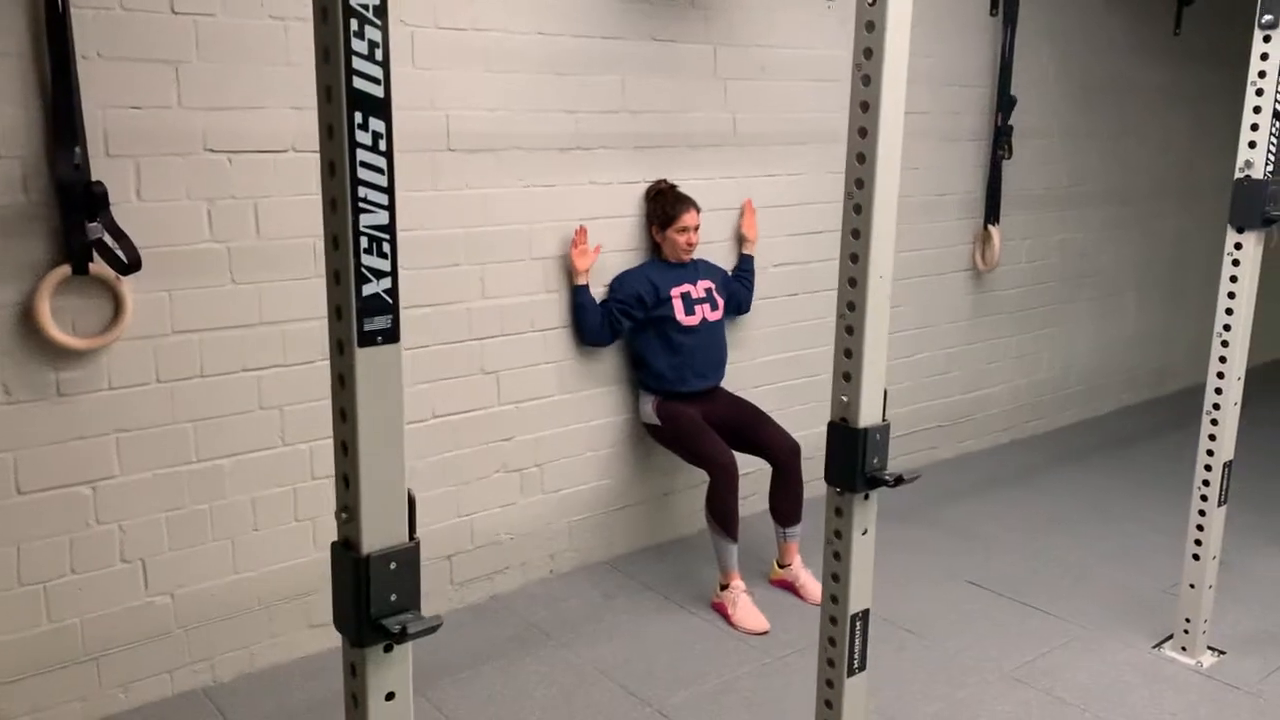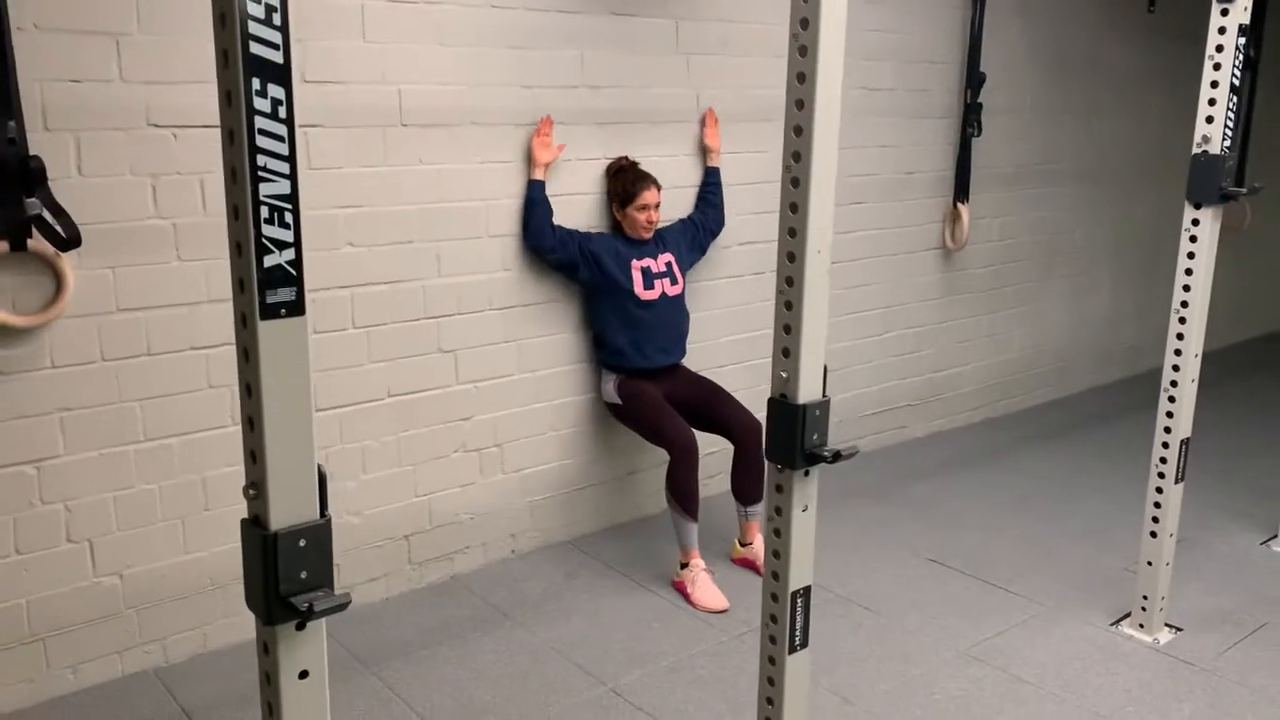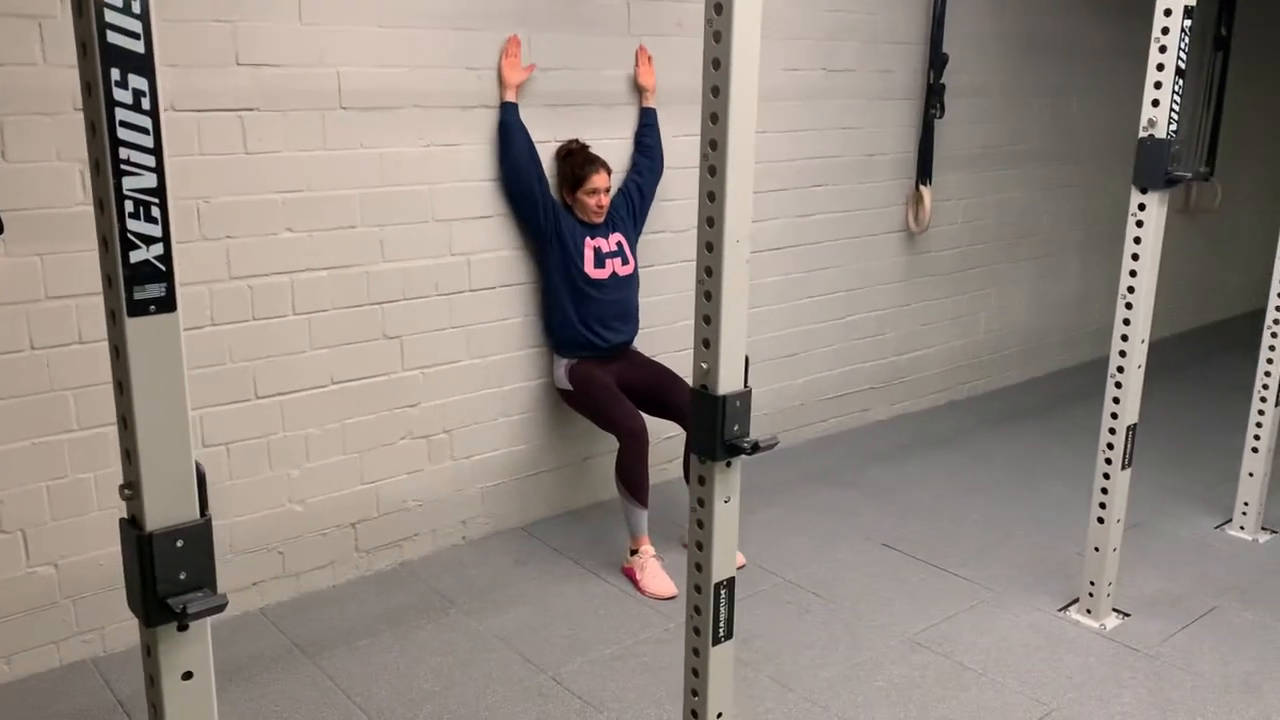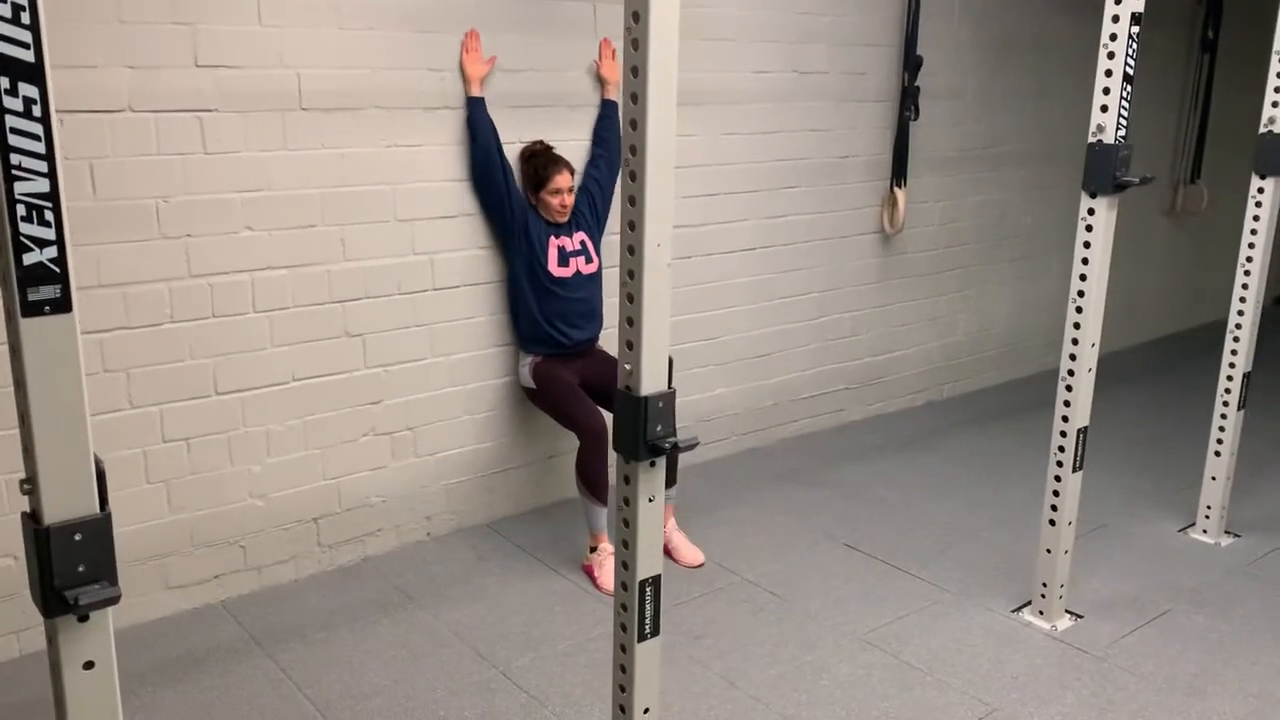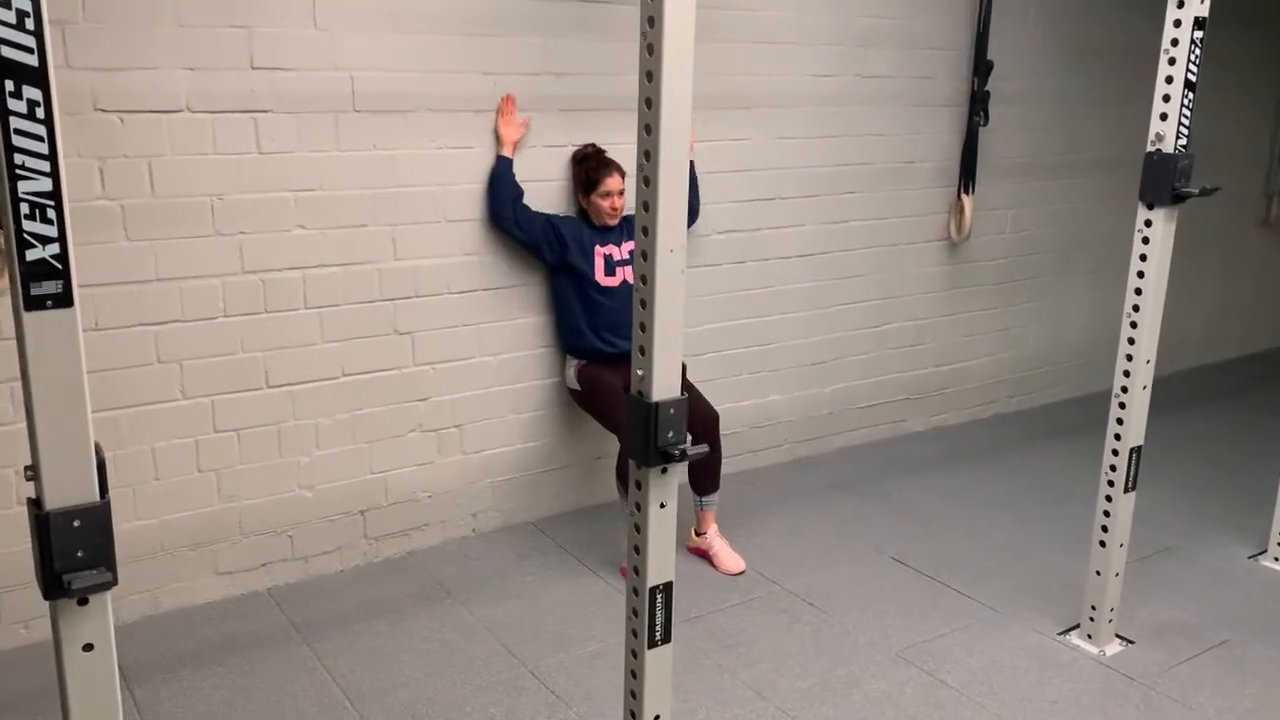
dt=1s
person 1, frame 1
left shoulder: (709, 272)
right shoulder: (640, 283)
left elbow: (740, 302)
right elbow: (597, 331)
left wrist: (747, 246)
right wrist: (580, 279)
left hip: (713, 396)
right hip: (666, 405)
left knee: (786, 450)
right knee: (722, 465)
left ankle: (788, 564)
right ankle: (730, 589)
person 1, frame 2
left shoulder: (674, 240)
right shoulder: (599, 251)
left elbow: (711, 218)
right elbow: (542, 239)
left wrist: (712, 157)
right wrist: (538, 171)
left hip: (675, 374)
right hip: (627, 382)
left knee: (748, 429)
right knee: (683, 444)
left ankle: (749, 542)
right ankle: (690, 567)
person 1, frame 3
left shoulder: (624, 215)
right shoulder: (554, 228)
left elbow: (649, 161)
right elbow: (520, 170)
left wrist: (648, 96)
right wrist: (510, 94)
left hip: (627, 357)
right hip: (579, 366)
left knee: (701, 414)
right knee: (632, 430)
right ankle: (641, 554)
person 1, frame 4
left shoulder: (587, 215)
right shoulder: (521, 226)
left elbow: (608, 156)
right elbow: (489, 162)
left wrist: (610, 88)
right wrist: (475, 88)
left hip: (591, 355)
right hip: (544, 364)
right knee: (593, 428)
left ankle: (666, 527)
right ankle: (600, 551)
person 1, frame 5
left shoulder: (638, 229)
right shoulder: (565, 235)
left elbow: (687, 209)
right elbow: (507, 216)
right wrist: (507, 148)
right hip: (591, 367)
left knee: (706, 419)
left ankle: (706, 533)
